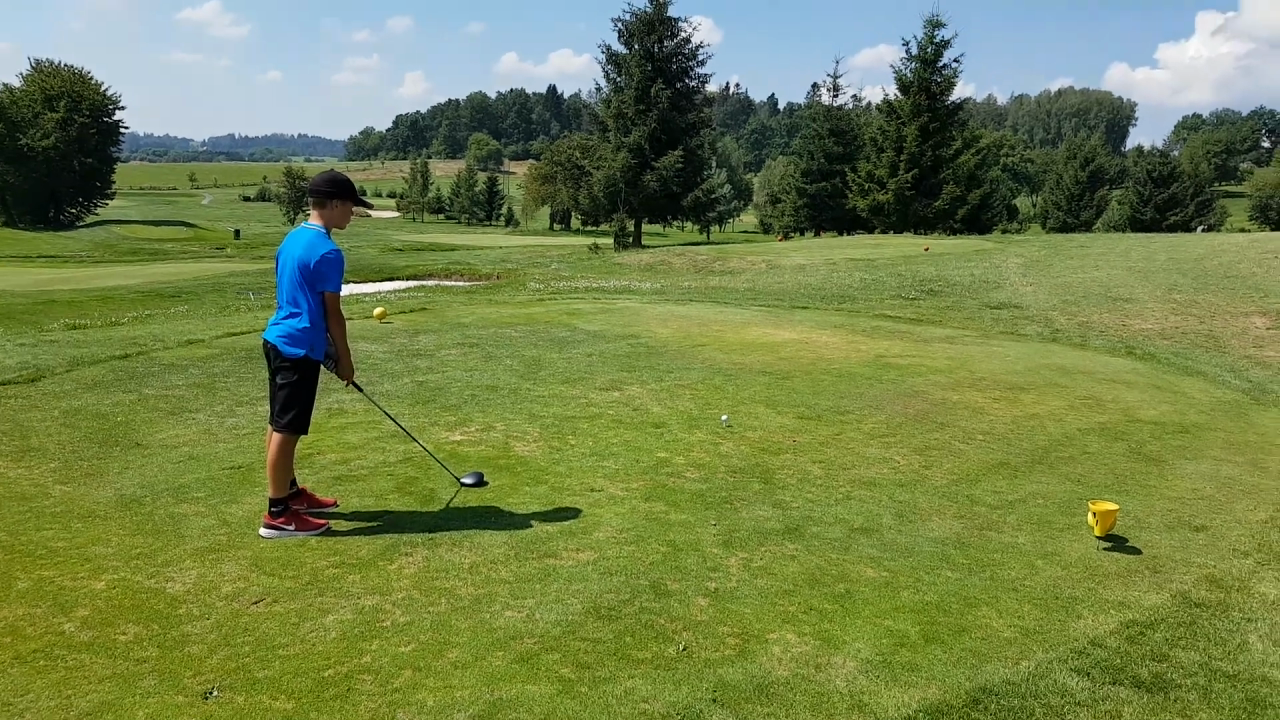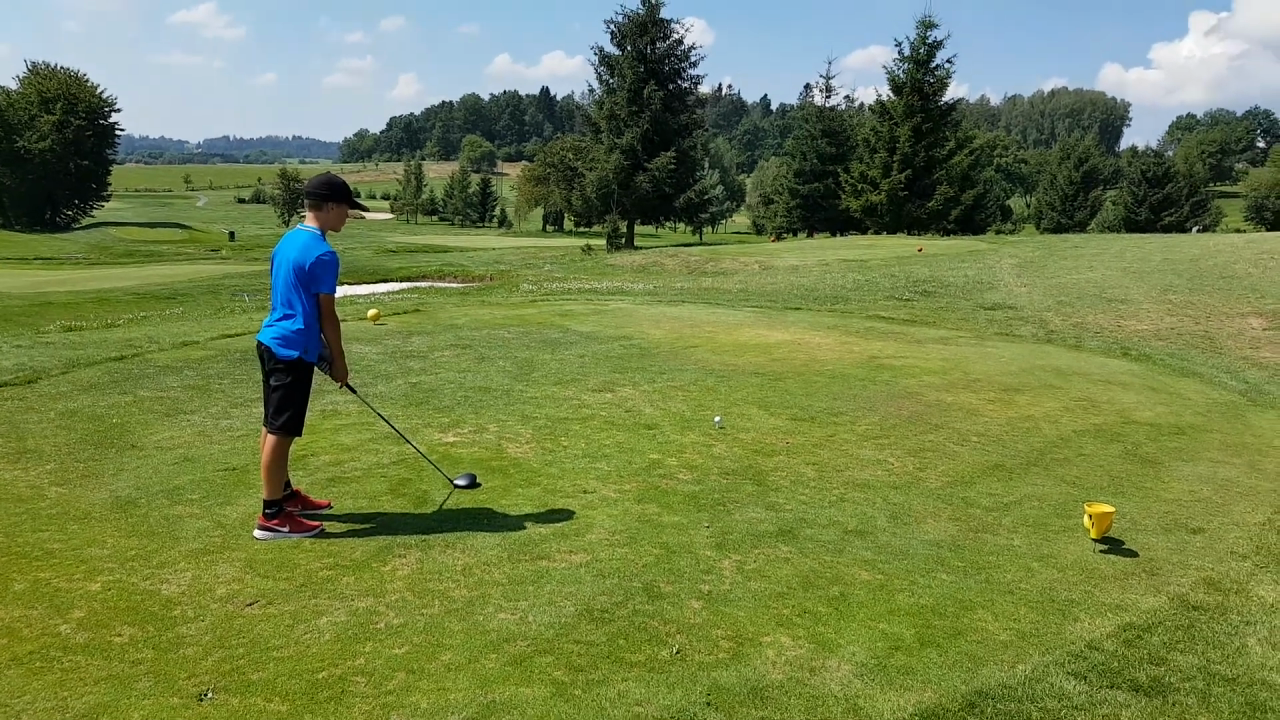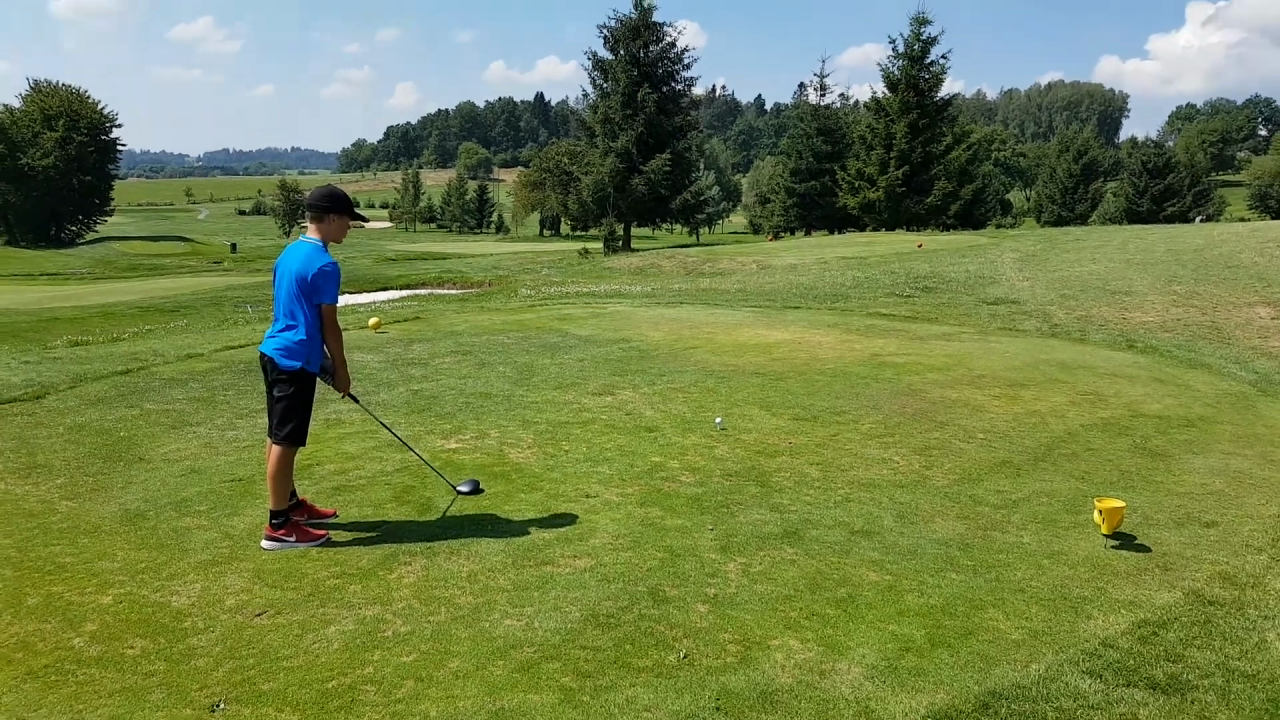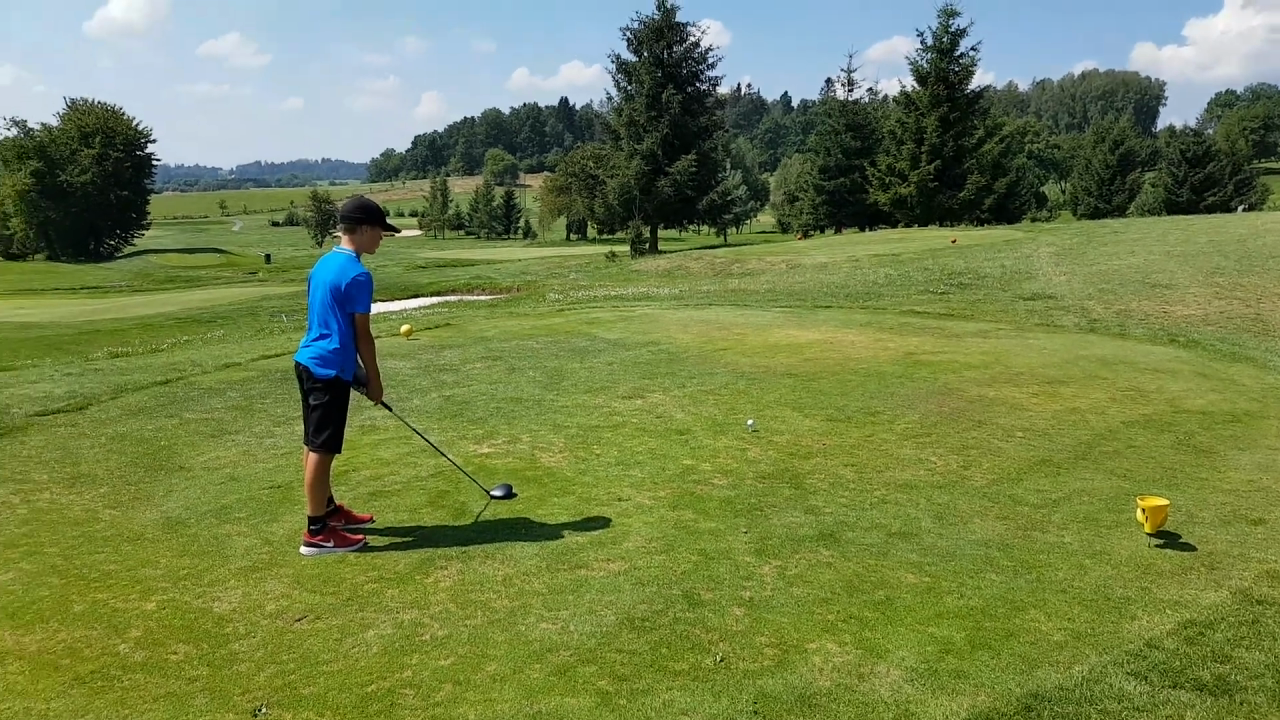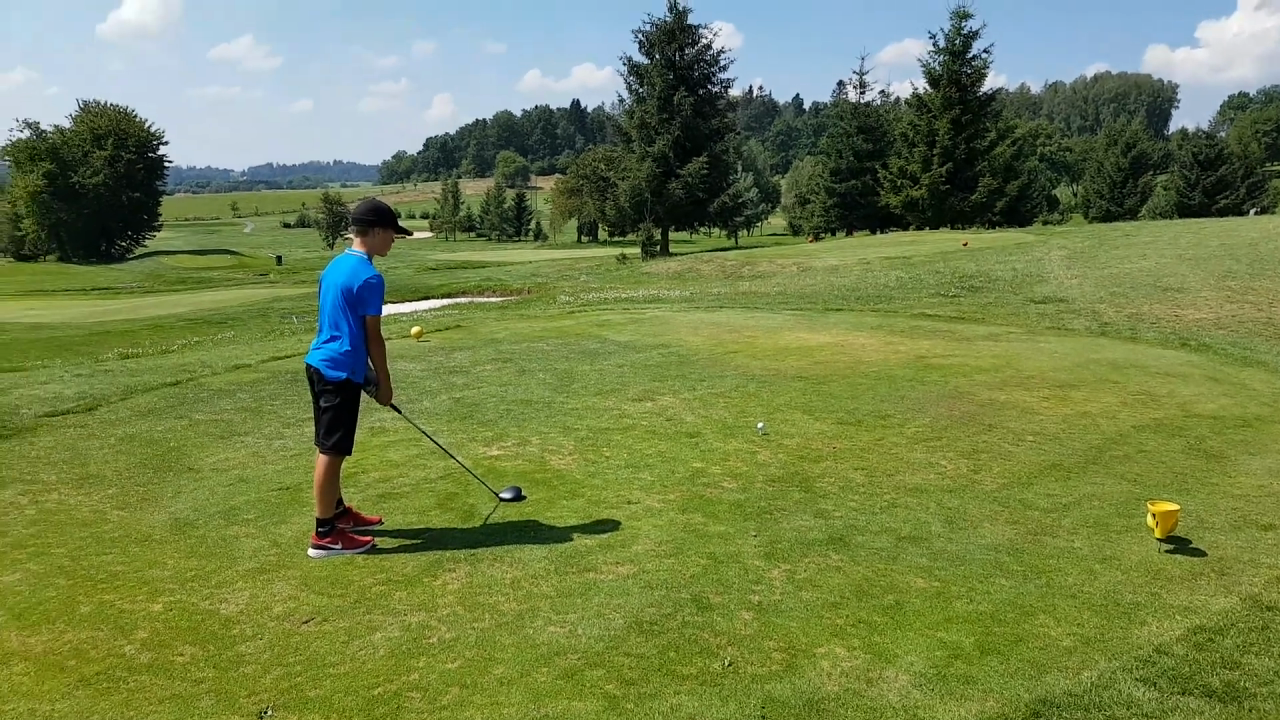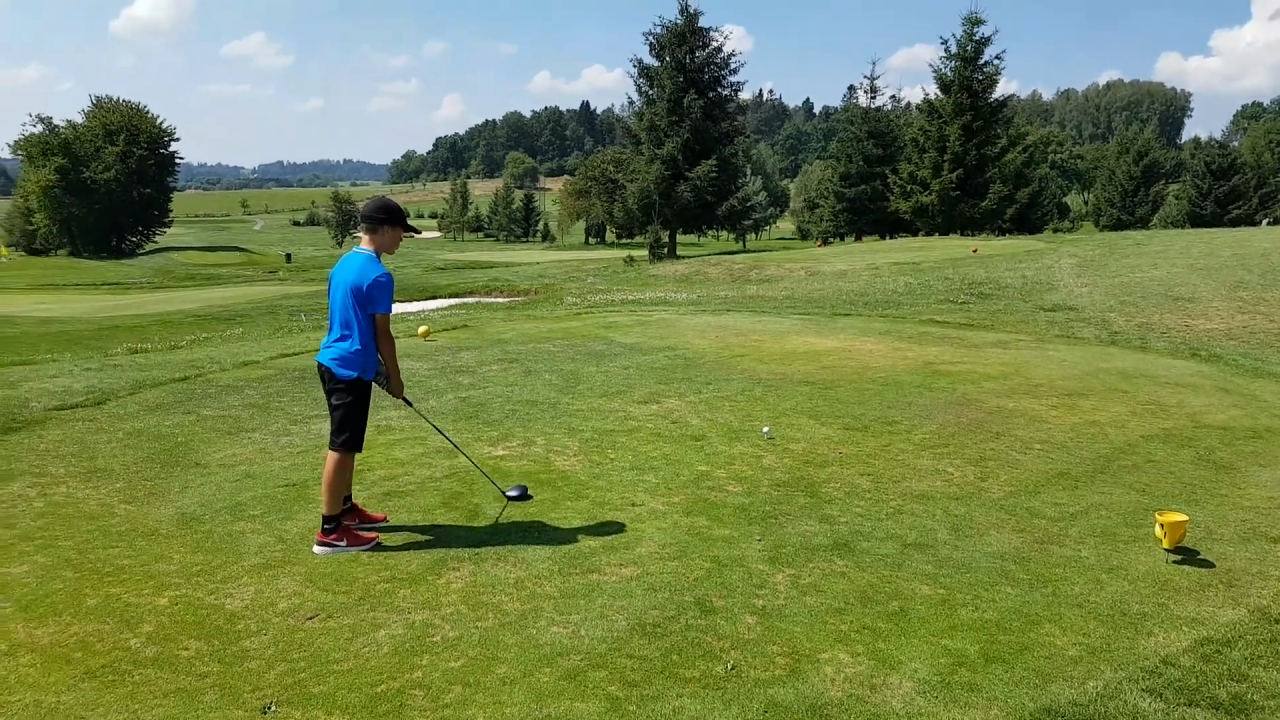
dt=0.1s
person 1, frame 1
left shoulder: (291, 239)
right shoulder: (327, 252)
right elbow: (332, 312)
left wrist: (325, 344)
right wrist: (344, 357)
left hip: (278, 339)
right hip: (299, 348)
left knee: (280, 426)
right knee: (286, 430)
left ankle: (291, 493)
right ankle: (277, 514)
person 1, frame 2
left shoulder: (287, 240)
right shoulder: (322, 254)
right elbow: (327, 314)
left wrist: (319, 347)
right wrist: (338, 359)
left hip: (272, 341)
right hip: (293, 350)
left knee: (274, 428)
right knee: (280, 432)
left ankle: (285, 495)
right ankle: (271, 516)
person 1, frame 3
left shoulder: (289, 252)
right shoulder: (324, 265)
right elbow: (329, 325)
left wrist: (324, 360)
right wrist: (341, 369)
left hip: (274, 351)
right hip: (295, 360)
left knee: (279, 438)
right knee: (285, 441)
left ankle: (291, 503)
right ankle: (278, 526)
person 1, frame 4
left shoulder: (323, 263)
right shoulder: (357, 274)
right elbow: (362, 334)
left wrist: (356, 368)
right wrist: (373, 377)
left hip: (309, 361)
right hip: (329, 369)
left knee: (315, 446)
right knee: (321, 449)
left ankle: (328, 509)
right ankle: (316, 532)
person 1, frame 5
left shoulder: (335, 265)
right shoulder: (368, 277)
right elbow: (372, 336)
left wrist: (369, 373)
right wrist: (383, 380)
left hip: (320, 363)
right hip: (340, 371)
left knee: (329, 447)
right knee: (332, 451)
left ankle: (337, 511)
right ankle: (324, 534)
person 1, frame 6
left shoulder: (343, 263)
right shoulder: (378, 275)
right elbow: (382, 334)
left wrist: (379, 369)
right wrist: (394, 376)
left hip: (331, 361)
right hip: (351, 369)
left knee: (342, 445)
right knee: (342, 448)
left ankle: (344, 507)
right ankle: (330, 531)
